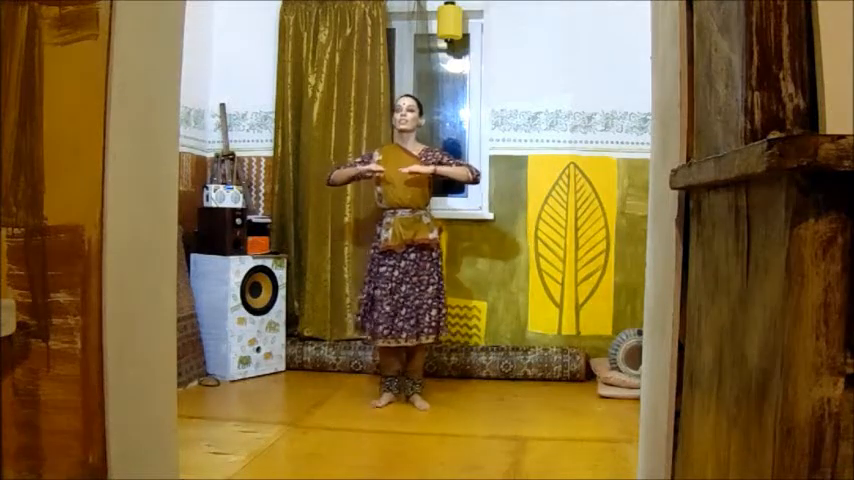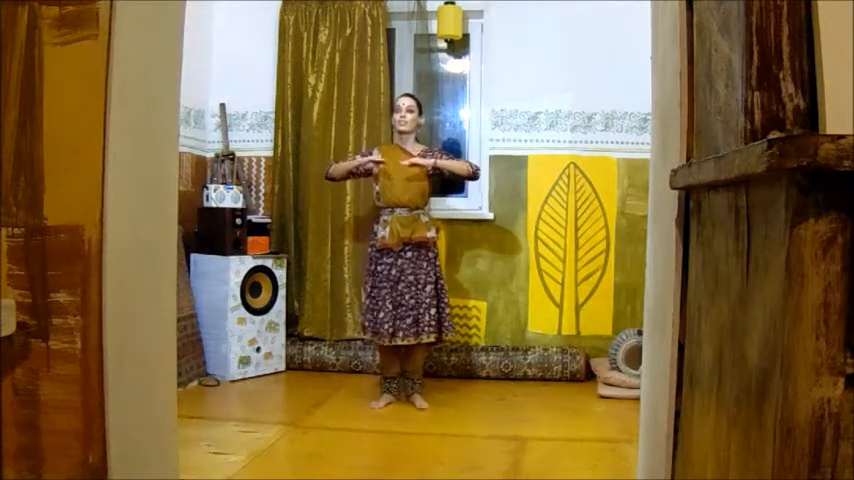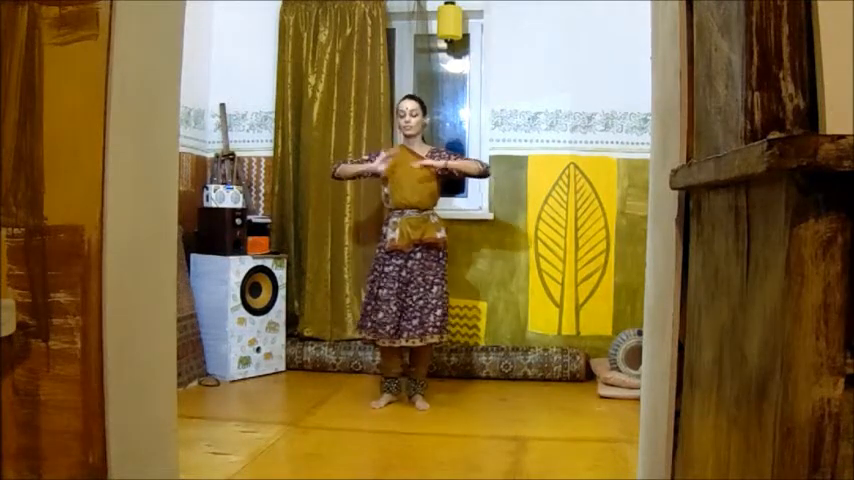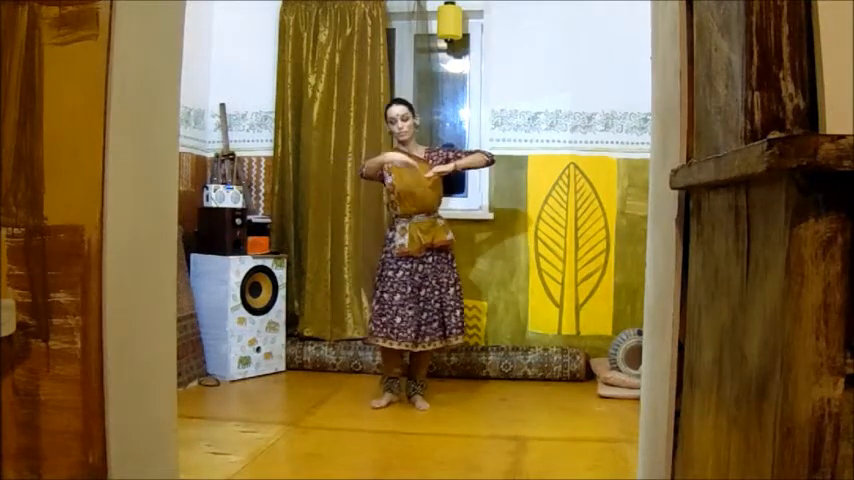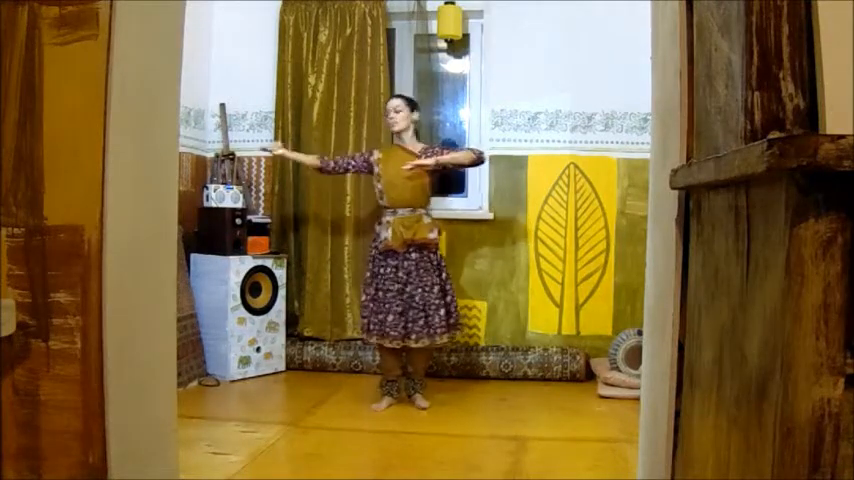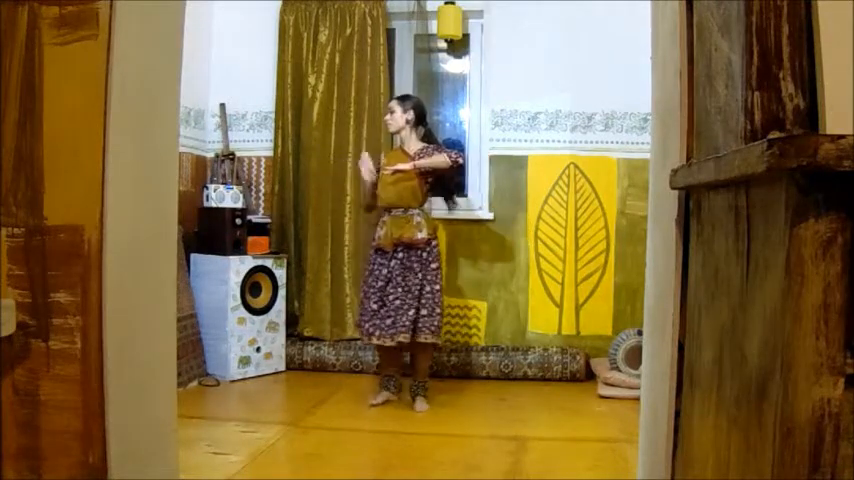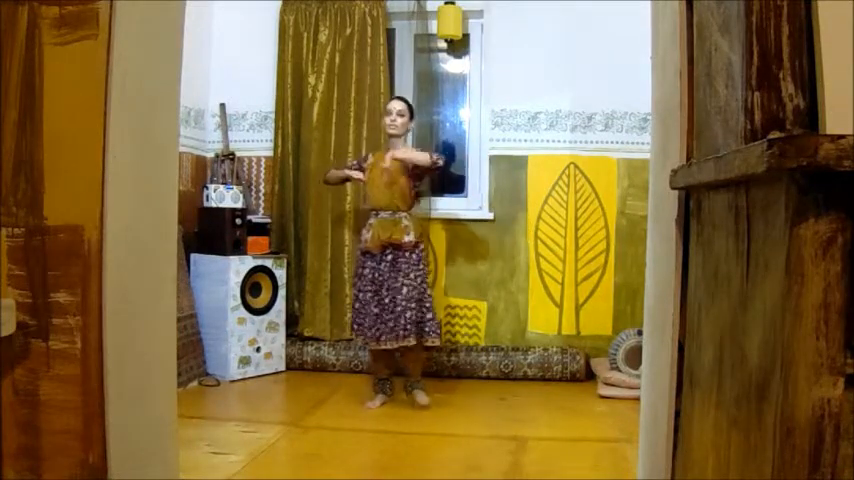
dt=0.4s
person 1, frame 1
left shoulder: (431, 156)
right shoulder: (378, 156)
left elbow: (473, 175)
right elbow: (332, 179)
left wrist: (431, 169)
right wrist: (361, 169)
left hip: (421, 238)
right hip: (388, 237)
left knee: (420, 314)
right knee: (384, 313)
left ankle: (414, 387)
right ankle: (389, 386)
person 1, frame 2
left shoulder: (430, 155)
right shoulder: (377, 155)
left elbow: (473, 172)
right elbow: (331, 173)
left wrist: (431, 163)
right wrist: (360, 162)
left hip: (419, 239)
right hip: (385, 238)
left knee: (419, 314)
right knee: (383, 315)
left ankle: (413, 387)
right ankle: (389, 387)
person 1, frame 3
left shoulder: (438, 156)
right shoulder: (384, 157)
left elbow: (483, 169)
right elbow: (337, 172)
left wrist: (444, 164)
right wrist: (370, 167)
left hip: (427, 241)
right hip: (394, 239)
left knee: (424, 316)
right knee: (386, 315)
left ankle: (417, 388)
right ankle: (389, 387)
person 1, frame 4
left shoulder: (437, 155)
right shoulder: (385, 162)
left elbow: (486, 158)
right elbow: (365, 170)
left wrist: (451, 167)
right wrist: (390, 157)
left hip: (434, 244)
right hip: (400, 244)
left knee: (431, 318)
right knee: (393, 318)
left ankle: (416, 388)
right ankle: (390, 385)
person 1, frame 5
left shoulder: (431, 152)
right shoulder: (376, 157)
left elbow: (477, 156)
right elbow: (330, 165)
left wrist: (436, 161)
right wrist: (287, 153)
left hip: (421, 239)
right hip: (388, 239)
left knee: (423, 315)
right knee: (387, 316)
left ankle: (416, 387)
right ankle: (390, 388)
person 1, frame 6
left shoulder: (428, 153)
right shoulder: (385, 158)
left elbow: (455, 159)
right elbow: (372, 204)
left wrist: (410, 166)
right wrist: (368, 179)
left hip: (417, 239)
right hip: (385, 238)
left knee: (418, 316)
right knee: (381, 313)
left ankle: (419, 390)
right ankle: (389, 384)
person 1, frame 7
left shoulder: (412, 159)
right shoulder: (370, 160)
left elbow: (436, 161)
right elbow: (329, 177)
left wrist: (396, 155)
right wrist: (349, 173)
left hip: (404, 241)
right hip: (373, 239)
left knee: (409, 313)
right knee: (373, 316)
left ankle: (414, 384)
right ankle: (382, 388)
